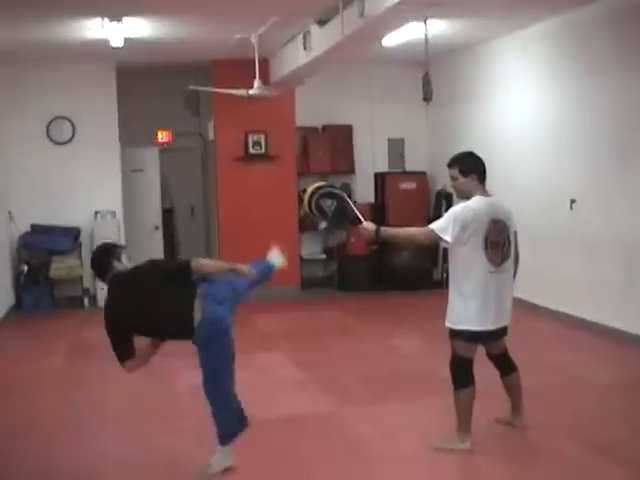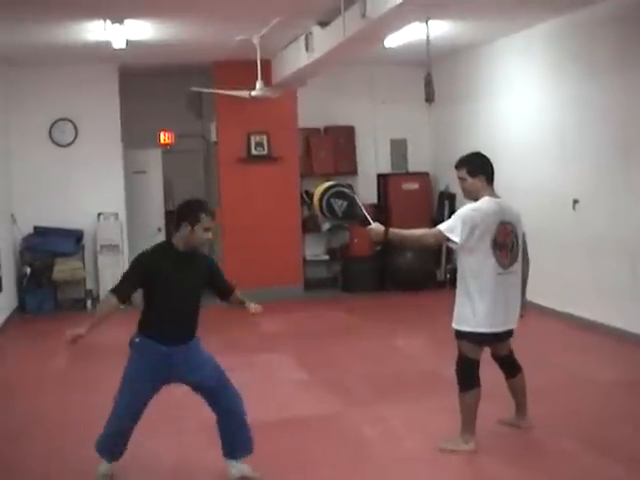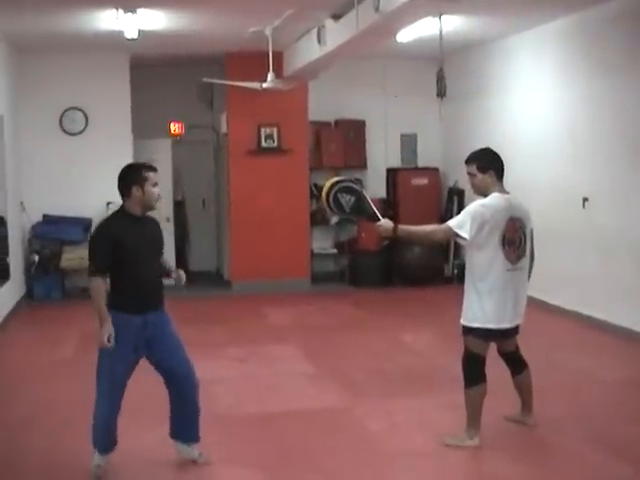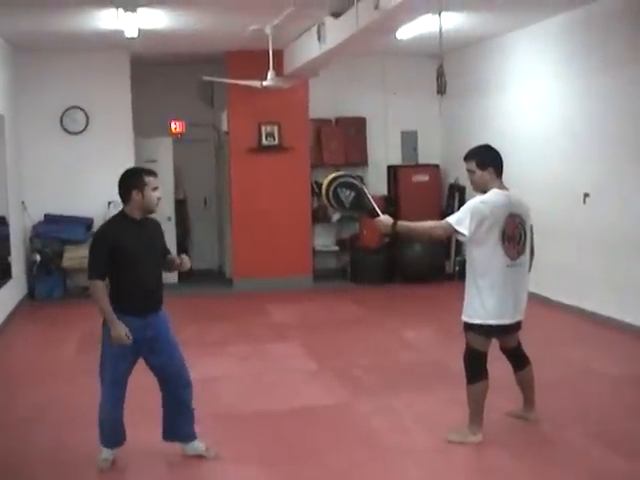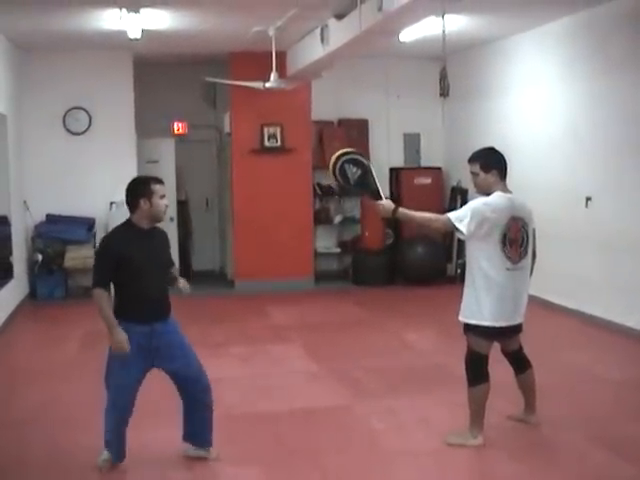
dt=1s
person 1, frame 1
left shoulder: (466, 212)
right shoulder: (504, 211)
left elbow: (423, 237)
right elbow: (514, 257)
left wrist: (378, 232)
left hip: (470, 308)
right hip: (496, 304)
left knee: (461, 368)
right knee: (501, 357)
left ankle: (463, 437)
right ankle: (517, 414)
person 1, frame 2
left shoulder: (473, 213)
right shoulder: (512, 213)
left elbow: (431, 238)
right elbow: (523, 259)
left wrist: (386, 233)
right wrist: (521, 296)
left hip: (478, 308)
right hip: (504, 305)
left knee: (467, 369)
right knee: (506, 358)
left ankle: (466, 438)
right ankle: (522, 416)
person 1, frame 3
left shoulder: (483, 209)
right shoulder: (520, 209)
left elbow: (440, 233)
right elbow: (529, 254)
left wrist: (395, 229)
left hip: (485, 304)
right hip: (510, 301)
left knee: (473, 364)
right knee: (511, 355)
left ankle: (471, 434)
right ankle: (527, 412)
person 1, frame 4
left shoulder: (482, 205)
right shoulder: (520, 205)
left elbow: (440, 230)
right elbow: (528, 251)
left wrist: (394, 226)
left hip: (486, 301)
right hip: (512, 298)
left knee: (475, 361)
right knee: (514, 351)
left ankle: (474, 430)
right ankle: (530, 408)
person 1, frame 5
left shoulder: (484, 207)
right shoulder: (523, 208)
left elbow: (439, 223)
right elbow: (531, 255)
left wrist: (395, 211)
left hip: (486, 303)
right hip: (512, 301)
left knee: (476, 363)
right knee: (515, 354)
left ankle: (474, 433)
right ankle: (530, 411)
person 2, frame 1
left shoulder: (112, 315)
right shoulder: (150, 270)
left elbow: (130, 365)
right elbow: (197, 266)
left wrist: (154, 343)
right wrist: (237, 267)
left hip: (207, 327)
right hip: (211, 297)
left knee: (218, 388)
right knee: (232, 281)
left ankle: (224, 453)
right ankle: (271, 262)
person 2, frame 2
left shoulder: (204, 264)
right shoulder: (151, 260)
left elbow: (227, 291)
right elbow: (117, 295)
left wrist: (246, 304)
right wrist: (88, 327)
left hip: (188, 349)
right hip: (150, 349)
left knee: (228, 401)
right knee: (126, 411)
person 2, frame 3
left shoulder: (153, 226)
right shoulder: (108, 230)
right elbow: (97, 279)
left wrist: (172, 272)
right wrist: (104, 323)
left hip: (157, 318)
right hip: (123, 322)
left knee: (185, 380)
right knee: (109, 392)
left ankle: (186, 443)
right ankle: (101, 452)
person 2, frame 4
left shoulder: (153, 227)
right shoulder: (108, 233)
right elbow: (96, 281)
left wrist: (178, 262)
right wrist: (113, 321)
left hip: (155, 319)
right hip: (124, 323)
left knee: (178, 381)
right knee: (113, 388)
left ankle: (188, 440)
right ankle: (109, 447)
person 2, frame 5
left shoulder: (161, 236)
right shoulder: (114, 242)
right elbow: (100, 289)
left wrist: (178, 281)
right wrist: (114, 330)
left hip: (166, 327)
right hip: (132, 331)
left knee: (198, 386)
right knee: (119, 400)
left ankle: (198, 445)
right ankle: (112, 453)
